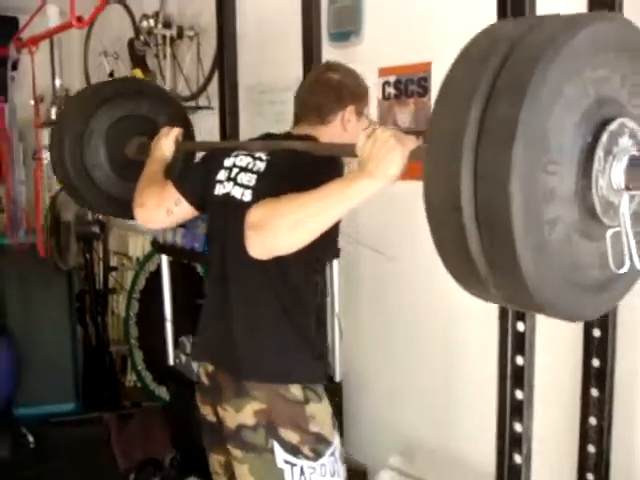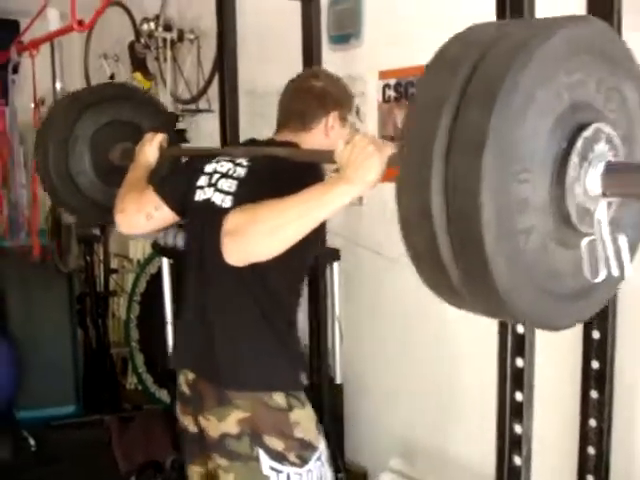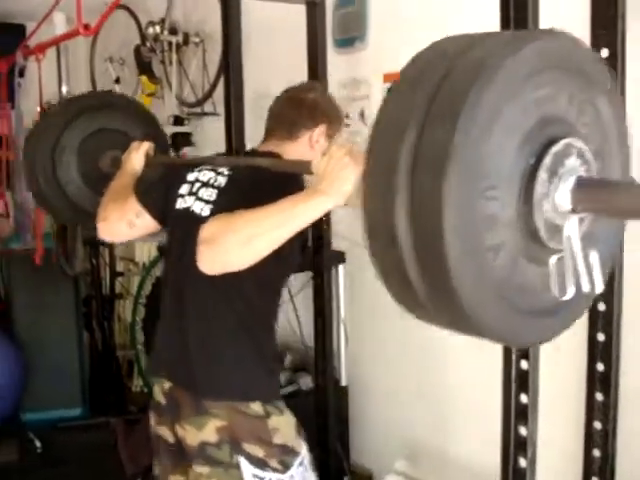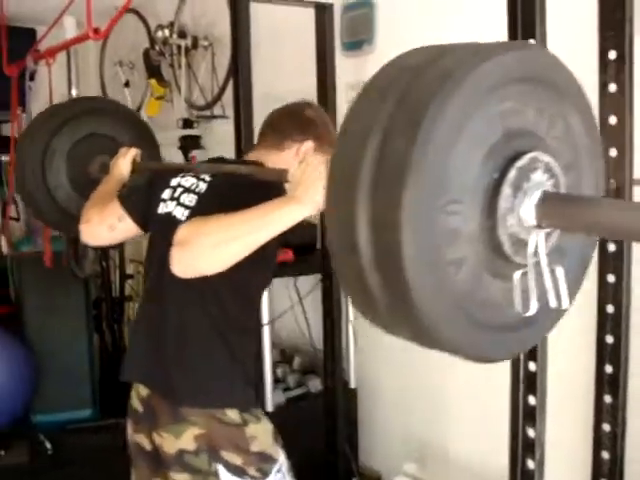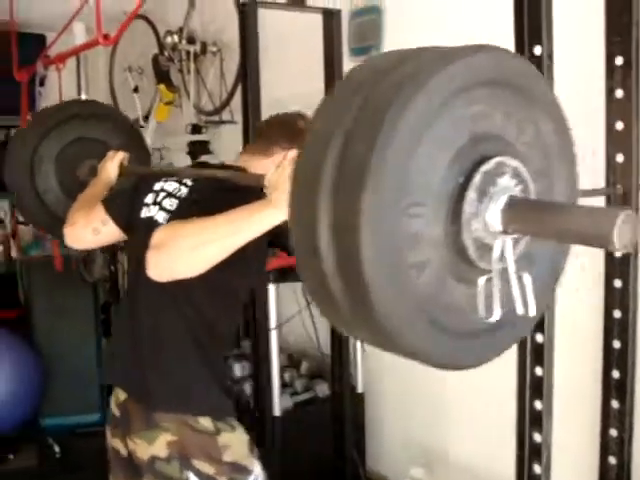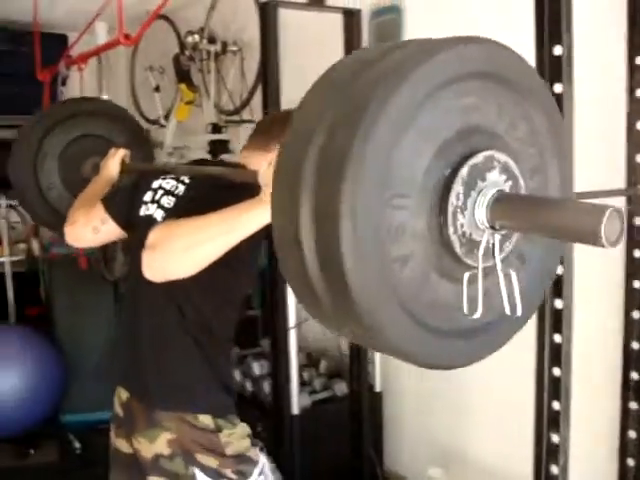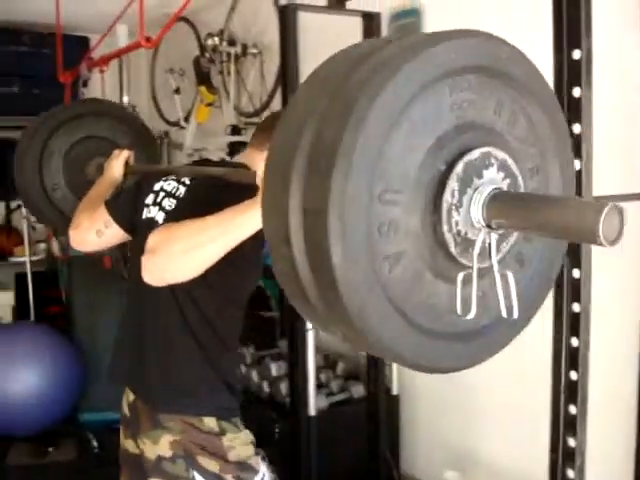
dt=0.1s
person 1, frame 1
left shoulder: (229, 158)
right shoulder: (318, 167)
left elbow: (149, 210)
right elbow: (264, 234)
left wrist: (159, 156)
right wrist: (370, 176)
left hip: (217, 370)
right hip: (272, 386)
person 1, frame 2
left shoulder: (211, 164)
right shoulder: (298, 175)
left elbow: (130, 216)
right elbow: (241, 242)
left wrist: (143, 163)
right wrist: (348, 183)
left hip: (195, 381)
right hip: (254, 397)
person 1, frame 3
left shoulder: (194, 173)
right shoulder: (279, 184)
left elbow: (112, 224)
right elbow: (216, 250)
left wrist: (129, 170)
right wrist: (324, 194)
left hip: (172, 389)
right hip: (232, 404)
person 1, frame 4
left shoulder: (182, 176)
right shoulder: (261, 194)
left elbow: (94, 227)
right elbow: (190, 254)
left wrist: (117, 175)
right wrist: (299, 202)
left hip: (149, 397)
right hip: (210, 413)
person 1, frame 5
left shoulder: (165, 182)
right shoulder: (241, 199)
left elbow: (78, 231)
right elbow: (166, 258)
left wrist: (104, 179)
right wrist: (274, 207)
left hip: (129, 401)
right hip: (184, 419)
person 1, frame 6
left shoulder: (166, 178)
right shoulder: (238, 198)
left elbow: (79, 230)
right elbow: (161, 258)
left wrist: (107, 175)
right wrist: (268, 205)
left hip: (133, 402)
right hip: (187, 419)
person 1, frame 7
left shoulder: (169, 180)
right shoulder: (239, 198)
left elbow: (83, 233)
right elbow: (161, 263)
left wrist: (110, 177)
right wrist: (263, 207)
left hip: (141, 403)
right hip: (190, 420)
